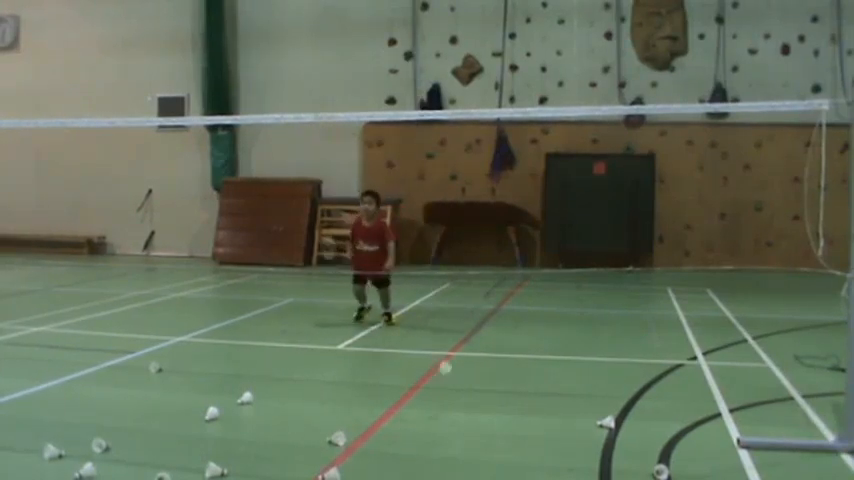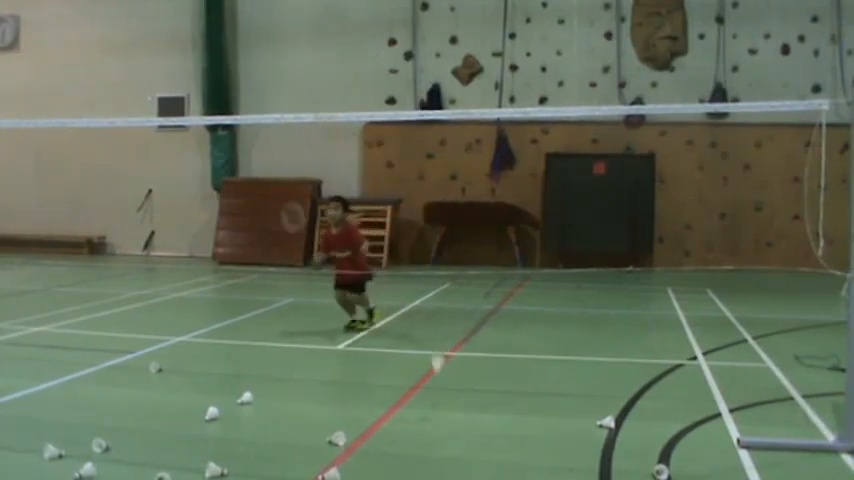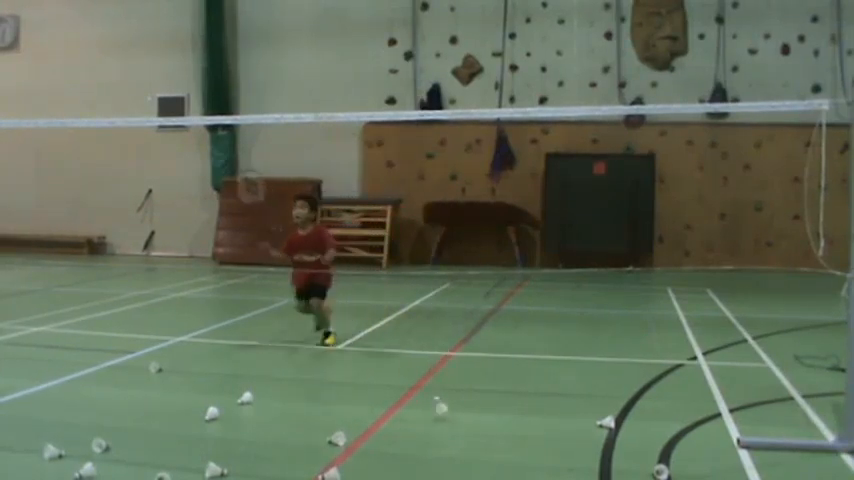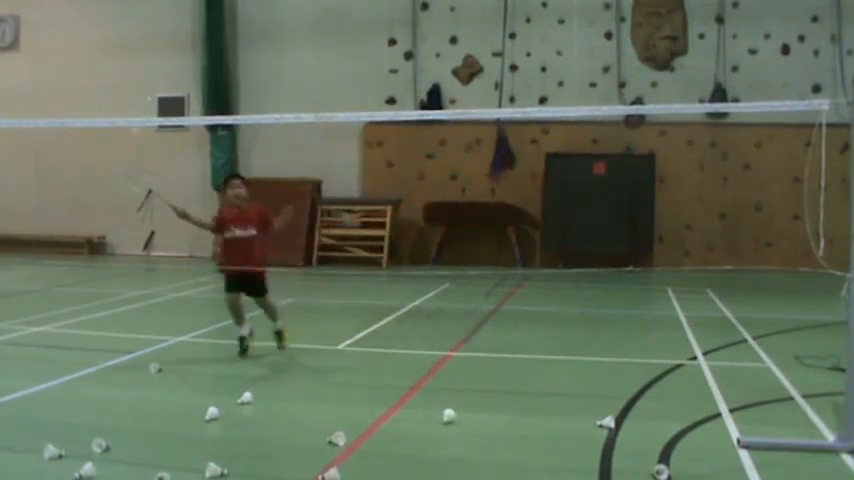
dt=0.3s
person 1, frame 1
left shoulder: (382, 225)
right shoulder: (356, 224)
left elbow: (390, 243)
right elbow: (351, 241)
left wrist: (391, 260)
right wrist: (350, 252)
left hip: (379, 264)
right hip: (361, 263)
left knee: (383, 290)
right knee: (357, 289)
left ankle: (387, 312)
right ankle: (364, 305)
person 1, frame 2
left shoulder: (351, 230)
right shoulder: (328, 234)
left elbow: (363, 243)
right elbow: (324, 252)
left wrist: (364, 249)
right wrist: (319, 259)
left hip: (357, 267)
right hip: (341, 269)
left knee: (355, 297)
right knee: (340, 296)
left ankle: (369, 307)
right ankle: (355, 319)
person 1, frame 3
left shoulder: (320, 232)
right shoulder: (293, 236)
left elbow: (331, 249)
right elbow: (285, 254)
left wrist: (328, 257)
right wrist: (274, 254)
left hip: (319, 274)
right hip: (302, 275)
left knee: (315, 303)
right knee: (301, 306)
left ankle: (328, 331)
right ankle: (321, 311)
person 1, frame 4
left shoulder: (258, 210)
right shoulder: (225, 214)
left elbow: (274, 226)
right elbow: (211, 226)
left wrist: (285, 215)
right wrist: (189, 218)
left hip: (254, 265)
right hip: (232, 266)
left knee: (261, 299)
right knee: (232, 300)
left ankle: (279, 327)
right ankle: (244, 331)
